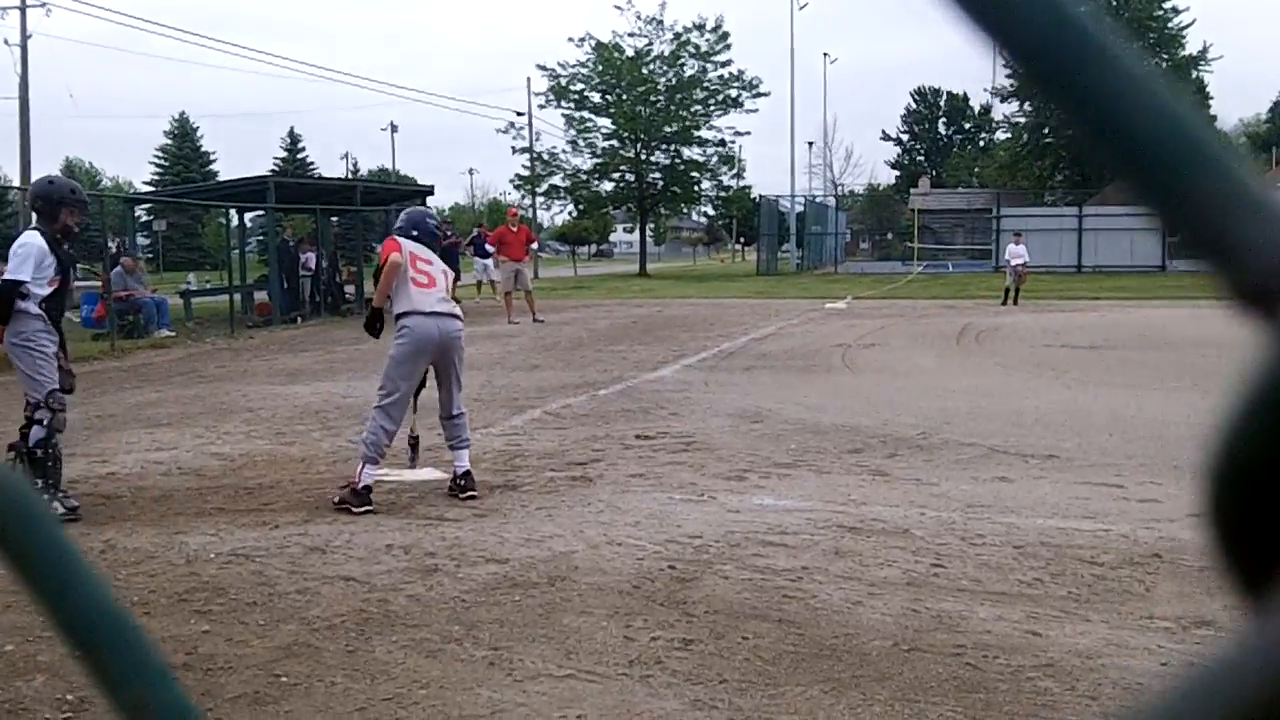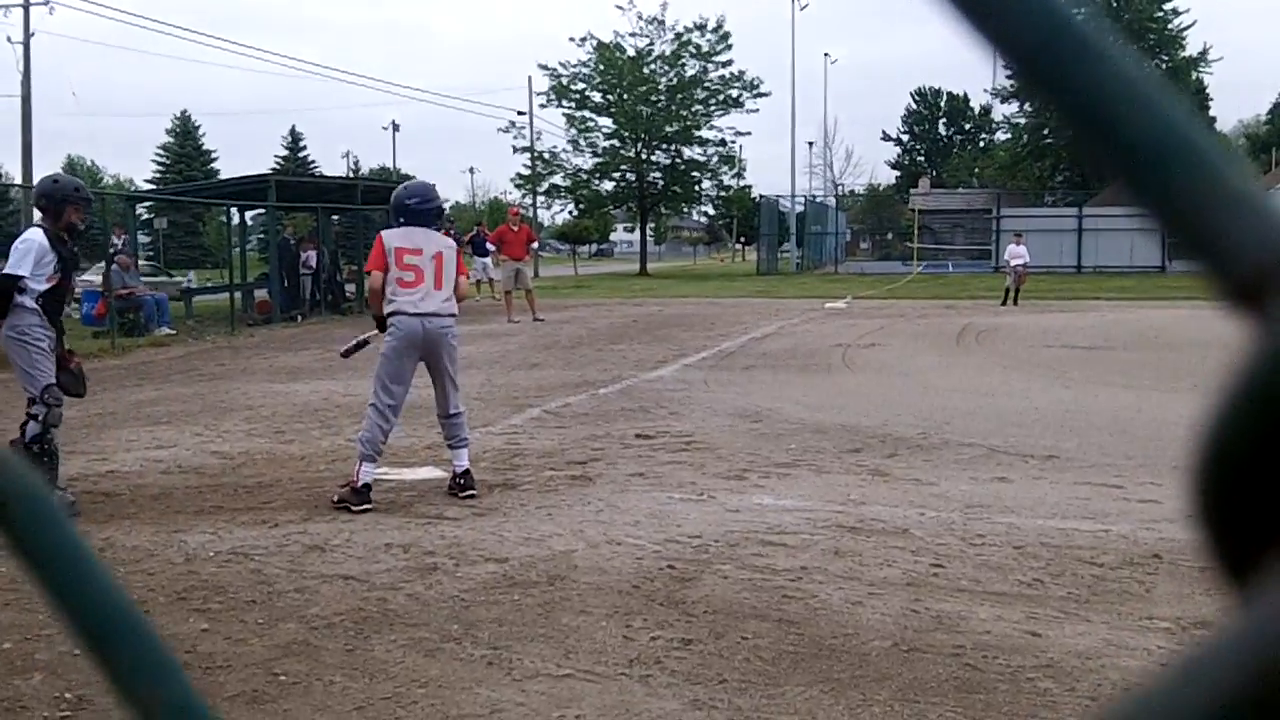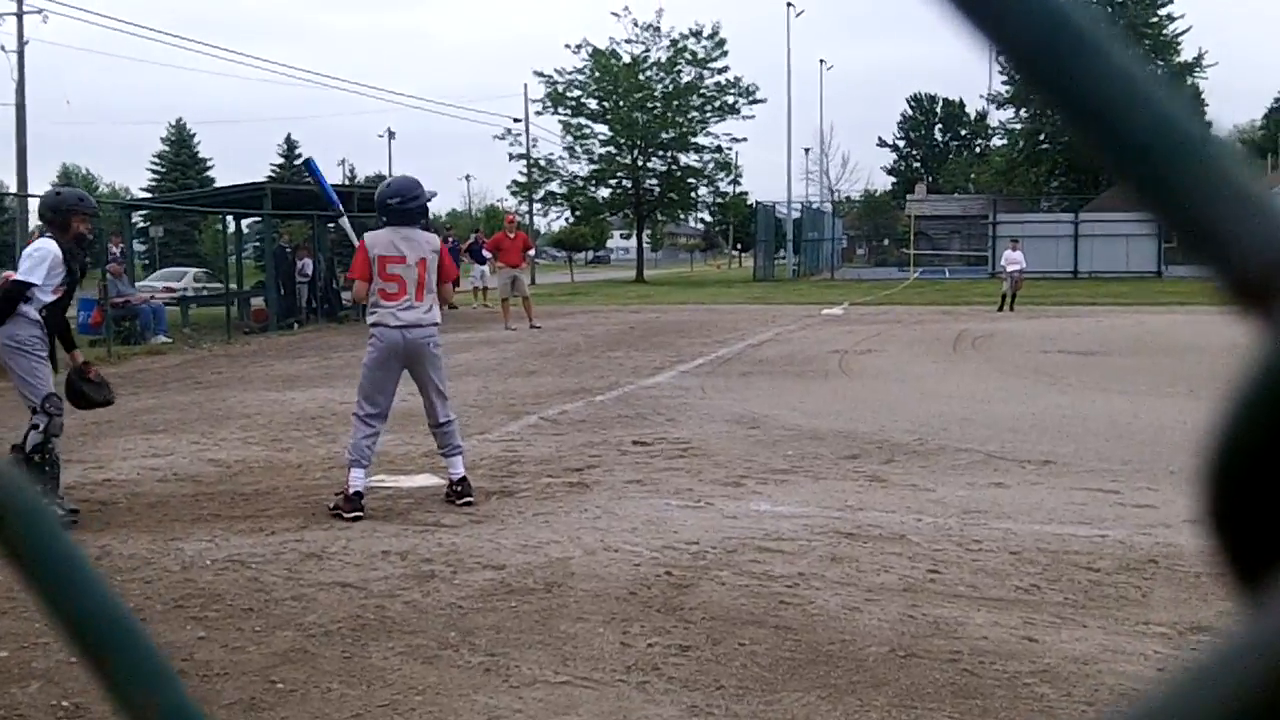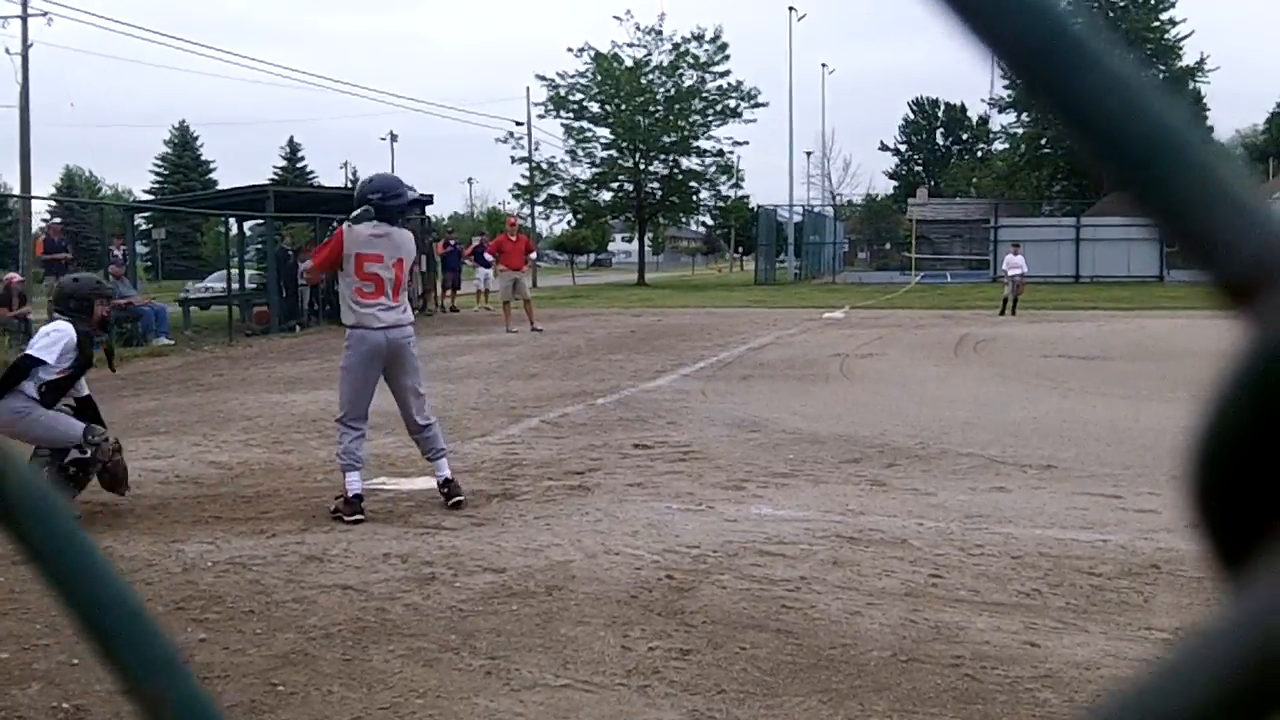
dt=0.3s
person 1, frame 1
left shoulder: (396, 244)
right shoulder: (441, 265)
left elbow: (392, 264)
left wrist: (376, 307)
right wrist: (421, 374)
left hip: (416, 326)
right hip: (452, 326)
left knee: (389, 406)
right knee: (452, 405)
left ankle: (362, 487)
right ankle: (463, 475)
person 1, frame 2
left shoulder: (387, 238)
right shoulder: (448, 244)
left elbow: (375, 283)
right elbow: (463, 290)
left wrist: (379, 314)
left hip: (404, 324)
right hip: (444, 324)
left knee: (383, 405)
right knee: (450, 402)
left ankle: (361, 485)
right ankle: (462, 475)
person 1, frame 3
left shoulder: (370, 242)
right shoulder: (433, 243)
left elbow: (360, 293)
right elbow: (447, 296)
left hip: (385, 335)
right hip: (425, 334)
left knee: (367, 415)
right knee: (440, 410)
left ankle: (354, 493)
right ankle: (459, 481)
person 1, frame 4
left shoulder: (347, 234)
right shoulder: (407, 240)
left elbow: (311, 272)
left hip: (363, 337)
right hip: (401, 334)
left knee: (351, 419)
right knee: (417, 412)
left ankle: (352, 497)
right ankle: (447, 482)
person 2, frame 1
left shoulder: (53, 245)
right shoulder: (33, 241)
left wrist: (59, 348)
left hip: (43, 334)
right hip: (29, 333)
left knee: (41, 407)
right knee: (49, 407)
left ankle: (36, 484)
right ankle: (44, 491)
person 2, frame 2
left shoulder: (61, 244)
right shoulder: (35, 239)
left wrist: (60, 345)
left hip: (44, 331)
left knee: (44, 402)
right knee: (46, 401)
person 2, frame 3
left shoulder: (64, 256)
right shoulder: (46, 250)
left elbow: (56, 314)
left wrist: (75, 354)
left hip: (36, 343)
left knee: (48, 411)
right knee: (47, 414)
right ankle: (41, 501)
person 2, frame 4
left shoulder: (80, 338)
right shoulder: (64, 333)
left elbow: (83, 399)
right elbow: (23, 365)
left wrist: (104, 434)
left hip: (29, 405)
left knee: (70, 432)
right knee: (94, 441)
